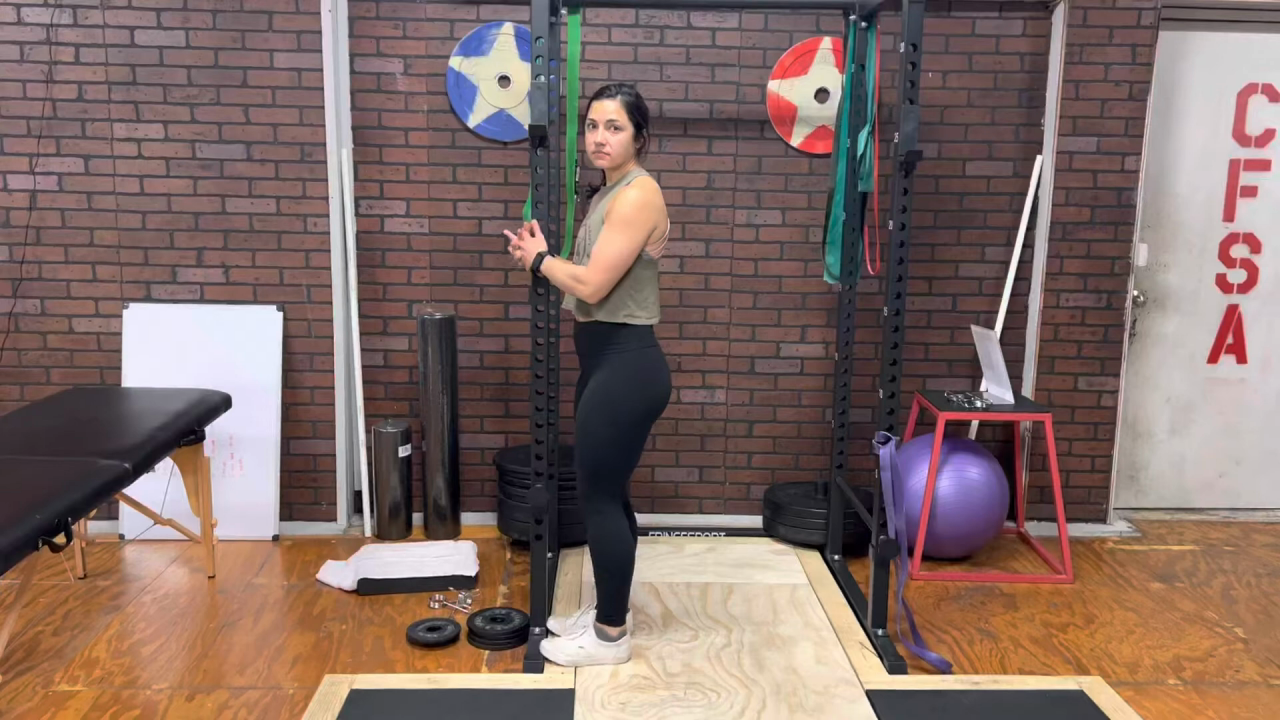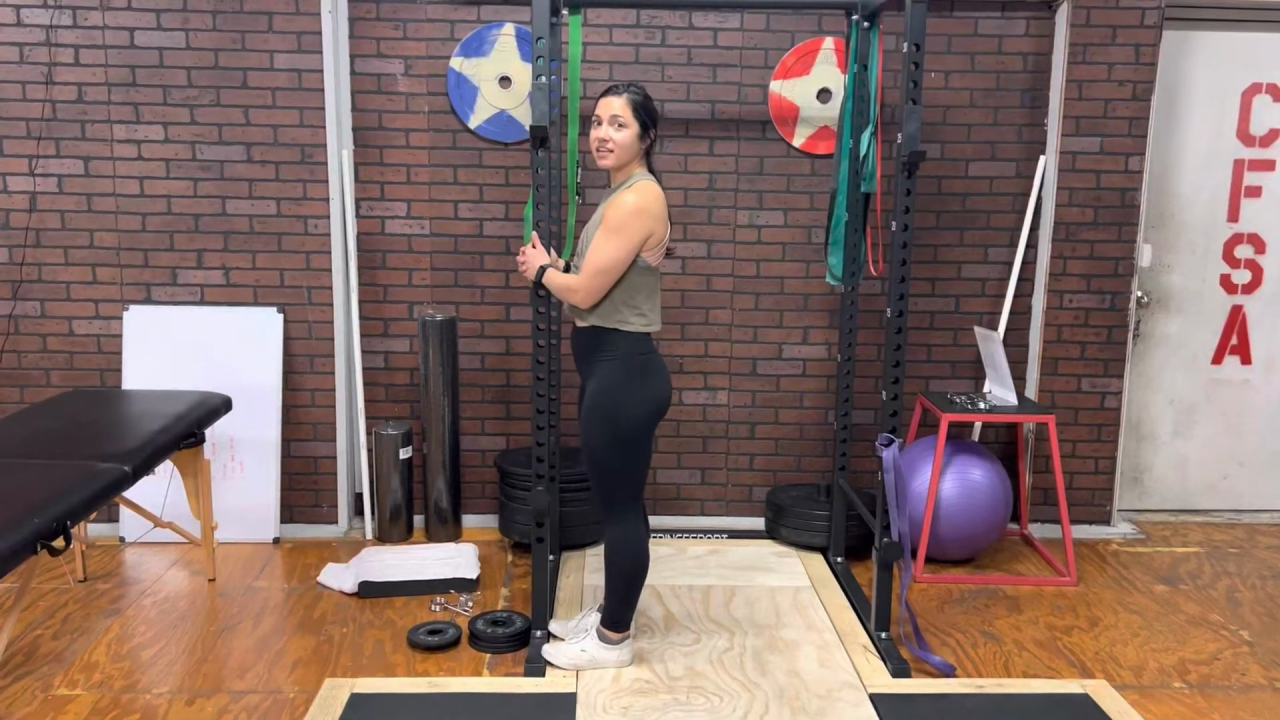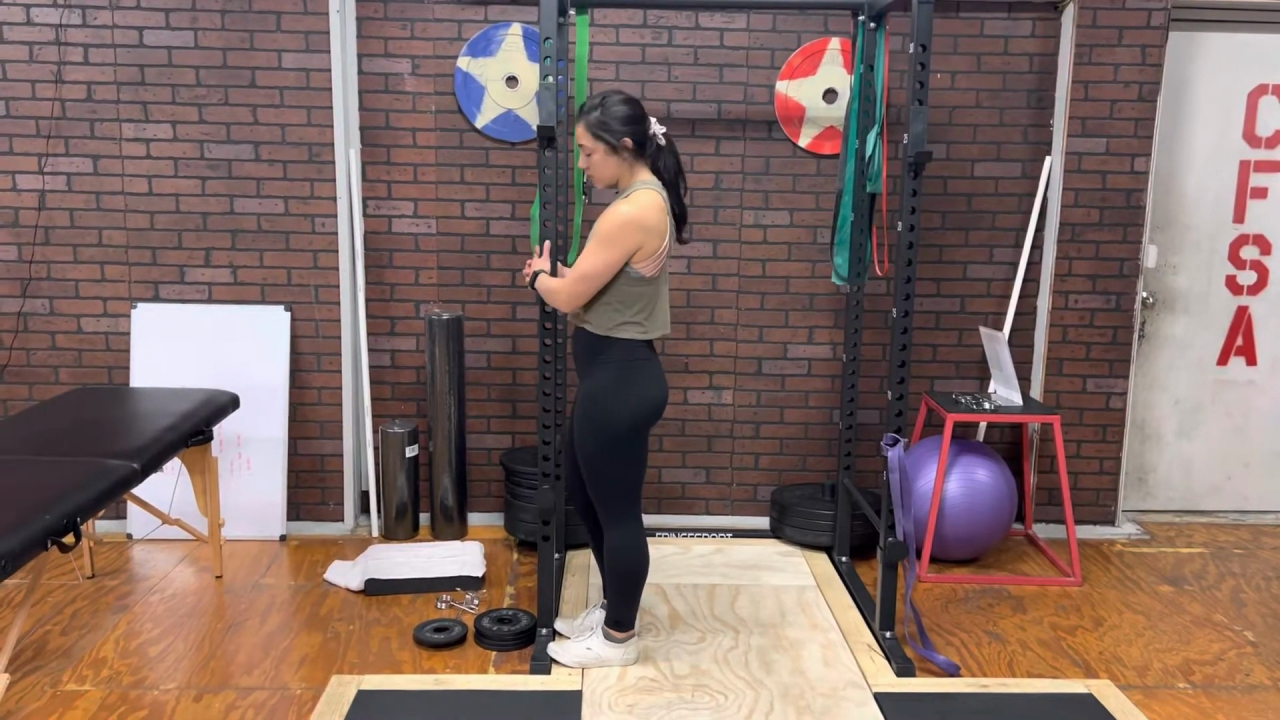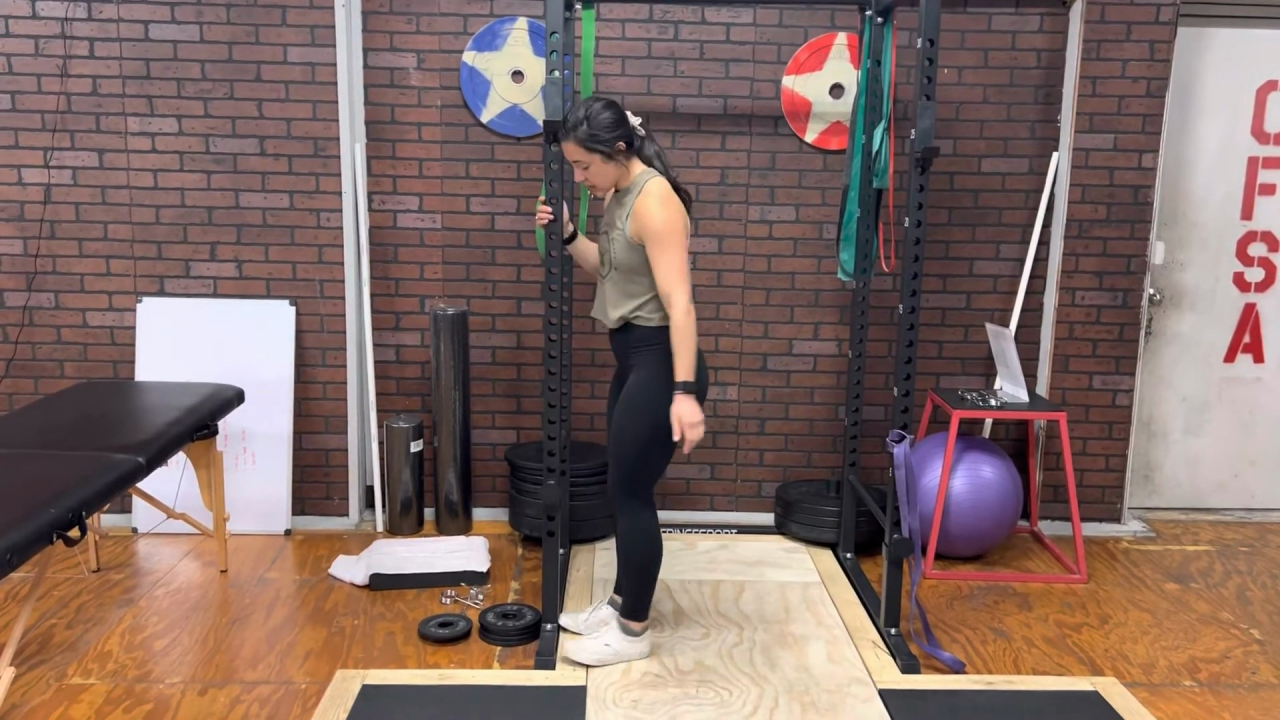
dt=1s
person 1, frame 1
left shoulder: (638, 195)
right shoulder: (608, 195)
left elbow: (592, 285)
left wrist: (539, 259)
right wrist: (541, 254)
left hip: (628, 365)
right hip: (604, 362)
left knee: (598, 496)
right knee: (606, 493)
left ankle: (610, 634)
right ankle: (608, 610)
person 1, frame 2
left shoulder: (637, 199)
right shoulder: (623, 195)
left elbow: (585, 292)
left wrist: (541, 269)
right wrist: (555, 264)
left hip: (625, 373)
right hip: (611, 369)
left knee: (620, 507)
right knee: (615, 502)
left ankle: (613, 639)
right ankle: (610, 614)
person 1, frame 3
left shoulder: (631, 212)
right shoulder: (643, 199)
left elbow: (569, 297)
left wrist: (538, 276)
right wrist: (556, 272)
left hip: (619, 378)
right hip: (614, 372)
left knee: (616, 510)
right knee: (585, 494)
left ankle: (618, 637)
right ankle: (613, 609)
person 1, frame 4
left shoulder: (654, 202)
right shoulder: (619, 195)
left elbow: (679, 303)
left wrist: (684, 392)
right wrist: (567, 234)
left hip: (658, 359)
right hip: (633, 357)
left knee: (630, 495)
right knee: (625, 491)
left ankle: (632, 630)
right ankle: (624, 603)
